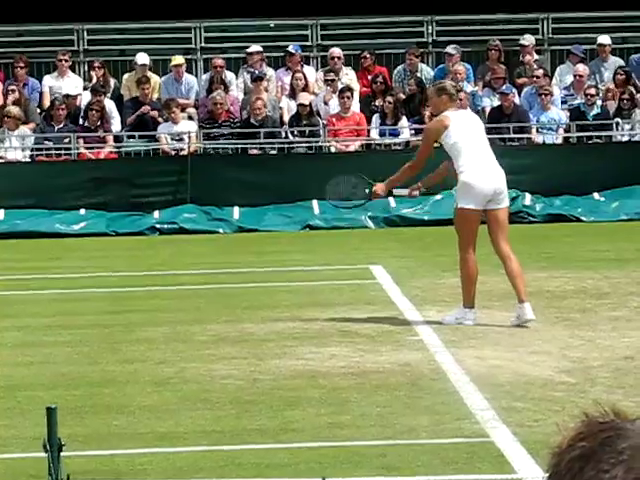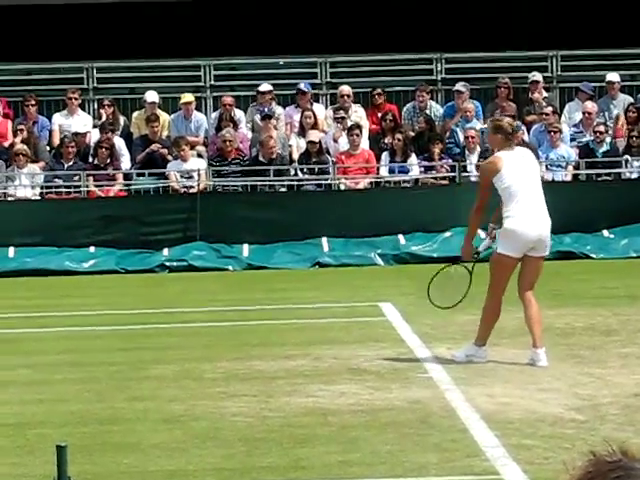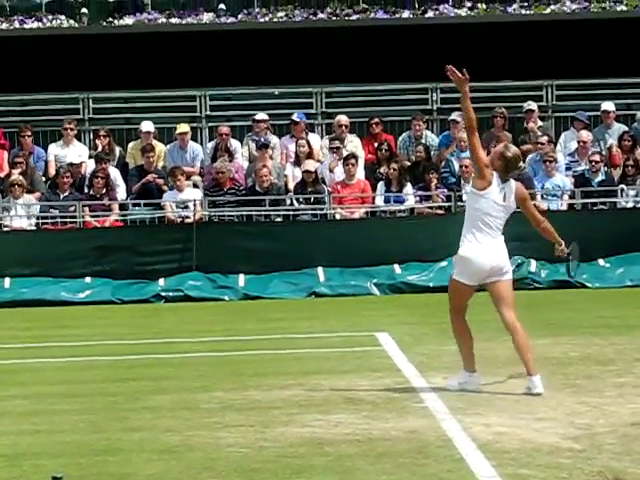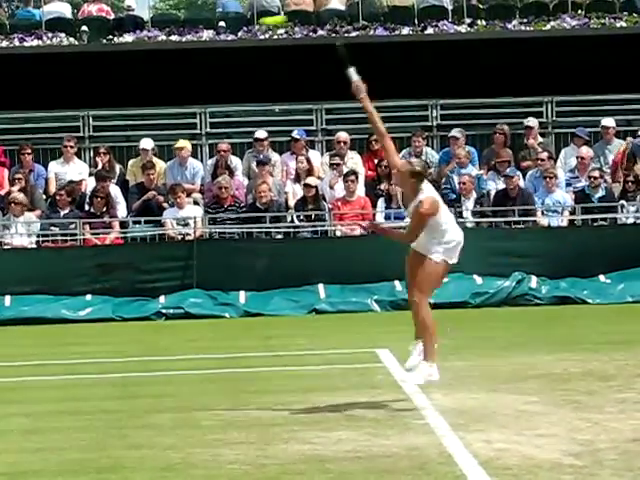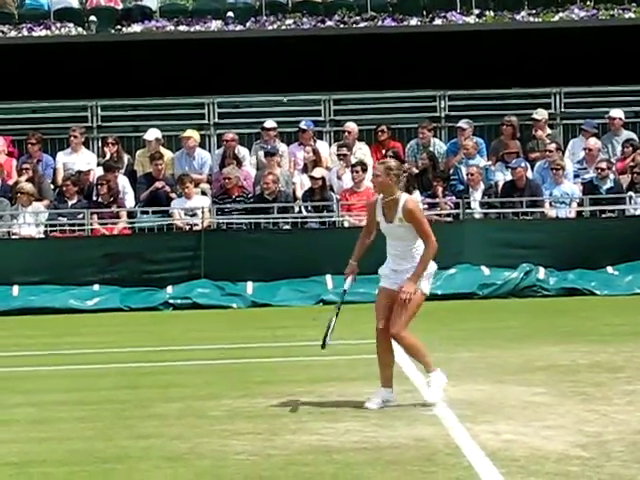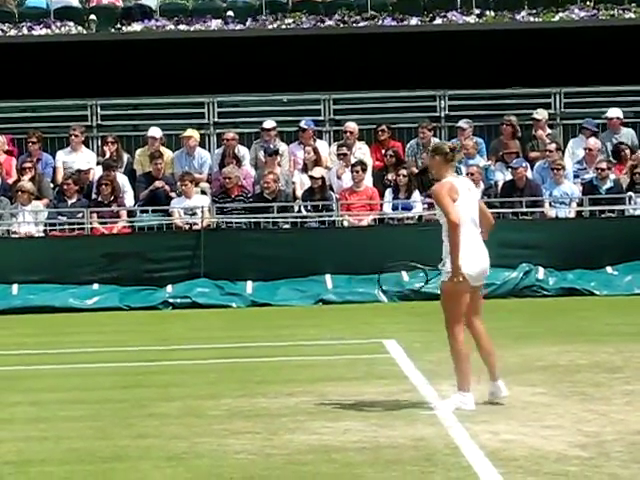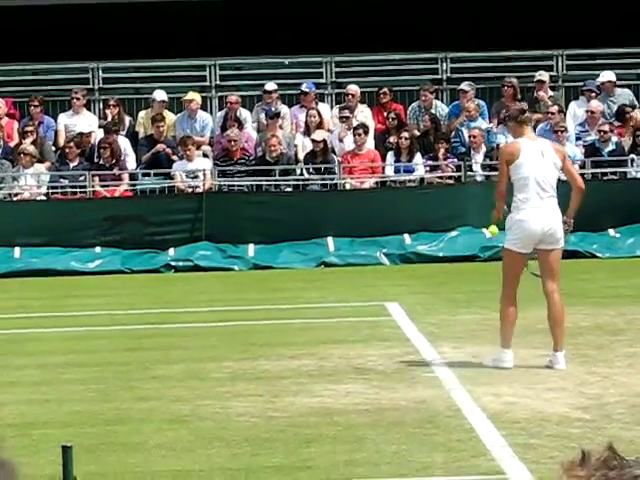
dt=0.7s
person 1, frame 1
left shoulder: (438, 123)
right shoulder: (471, 116)
left elbow: (415, 165)
left wrist: (387, 185)
right wrist: (422, 185)
left hip: (474, 184)
right hip: (497, 178)
left knee: (467, 250)
right knee: (503, 247)
left ankle: (467, 310)
right ankle: (524, 305)
person 1, frame 2
left shoulder: (491, 164)
right shoulder: (527, 154)
left elbow: (479, 208)
left wrist: (468, 240)
right wrist: (495, 223)
left hip: (517, 229)
right hip: (542, 228)
left knee: (495, 292)
right knee: (527, 292)
left ankle: (478, 347)
right ankle: (538, 350)
person 1, frame 3
left shoulder: (484, 176)
right shoulder: (518, 190)
left elbow: (472, 131)
right elbow: (539, 222)
left wrist: (464, 92)
right wrist: (559, 244)
left hip: (472, 257)
right hip: (498, 258)
left knee: (457, 314)
right knee: (510, 319)
left ankle: (470, 374)
right ankle: (533, 378)
person 1, frame 4
left shoulder: (424, 205)
right shoulder: (410, 179)
left elbow: (410, 236)
right elbow: (384, 139)
left wrist: (380, 230)
right wrist: (365, 101)
left hip: (442, 248)
right hip: (424, 244)
left knee: (417, 300)
right knee: (413, 293)
left ankle: (428, 365)
right ankle: (421, 344)
person 1, frame 5
left shoulder: (409, 205)
right shoulder: (374, 204)
left elbow: (431, 244)
right elbow: (368, 233)
left wrist: (413, 281)
right wrist: (354, 261)
left hip: (417, 271)
right hip: (392, 271)
left knee: (397, 332)
right knee: (381, 331)
left ankle: (434, 374)
right ankle: (386, 392)
person 1, frame 6
left shoulder: (442, 187)
right shoulder: (469, 184)
left elbow: (454, 223)
right elbow: (488, 221)
left wrist: (455, 264)
left hip: (462, 262)
right hip: (480, 257)
left knee: (455, 328)
right knee: (474, 323)
left ankle: (464, 394)
right ankle: (496, 383)
person 1, frame 7
left shoulder: (509, 149)
right shoulder: (556, 149)
left elbow: (501, 190)
right elbow: (579, 186)
left wrist: (499, 211)
right wrist: (568, 217)
left hip: (523, 221)
right hip: (552, 220)
left knee: (509, 291)
right knee: (552, 289)
left ankle: (505, 352)
right ankle: (558, 354)
